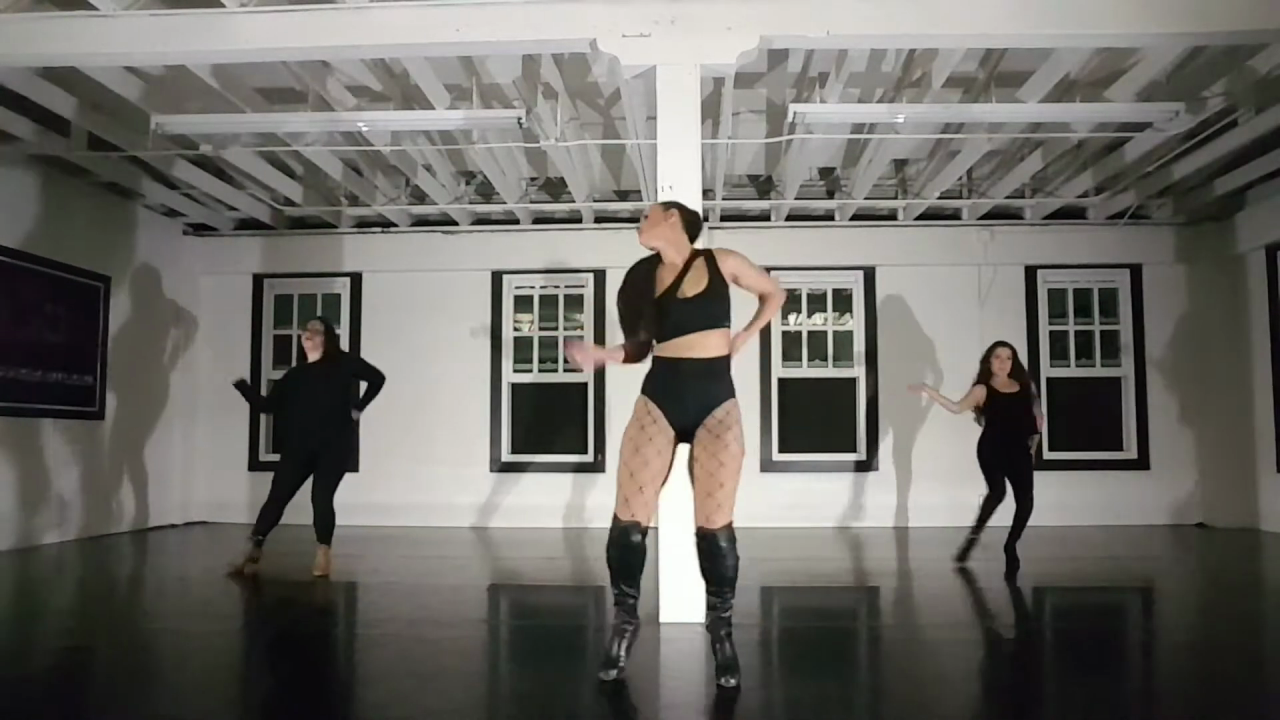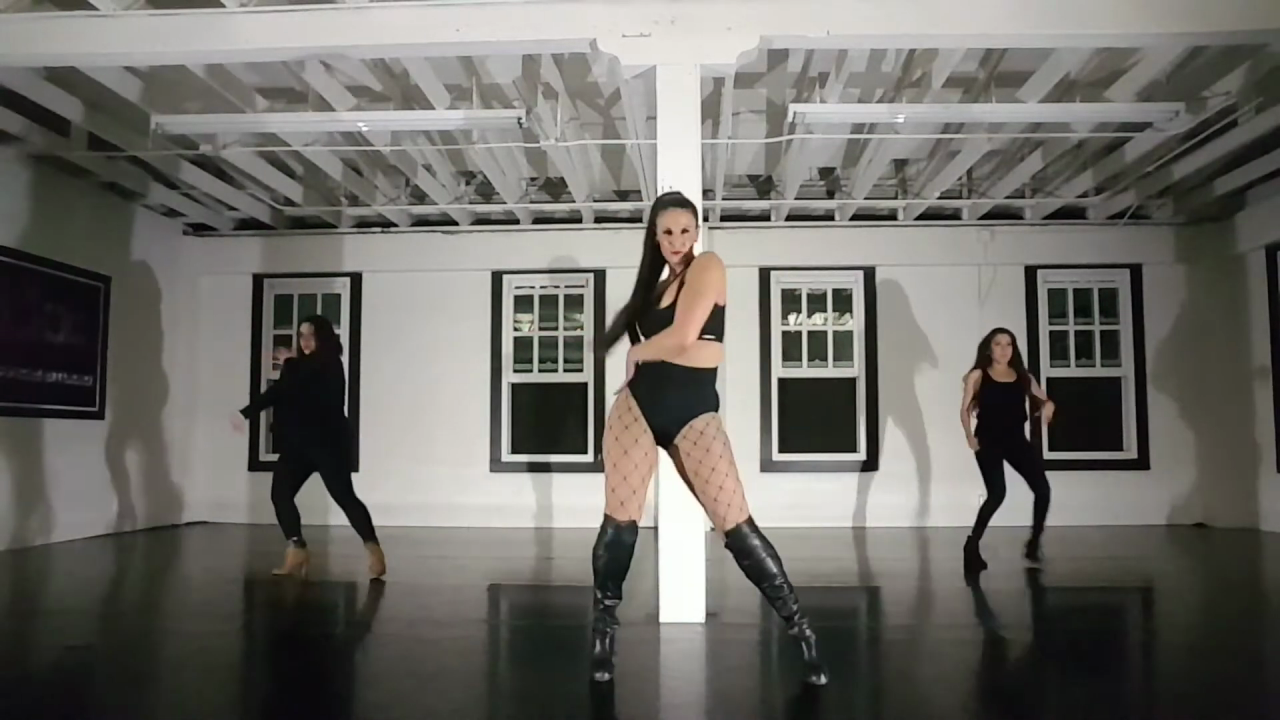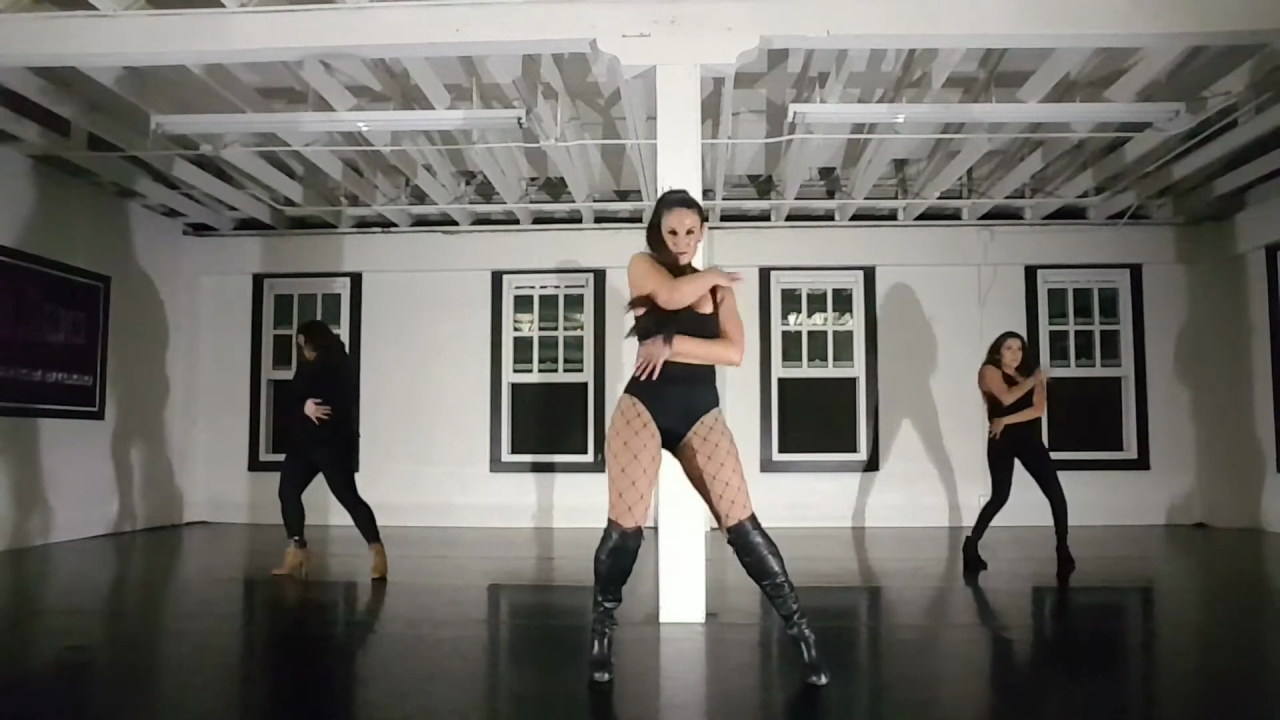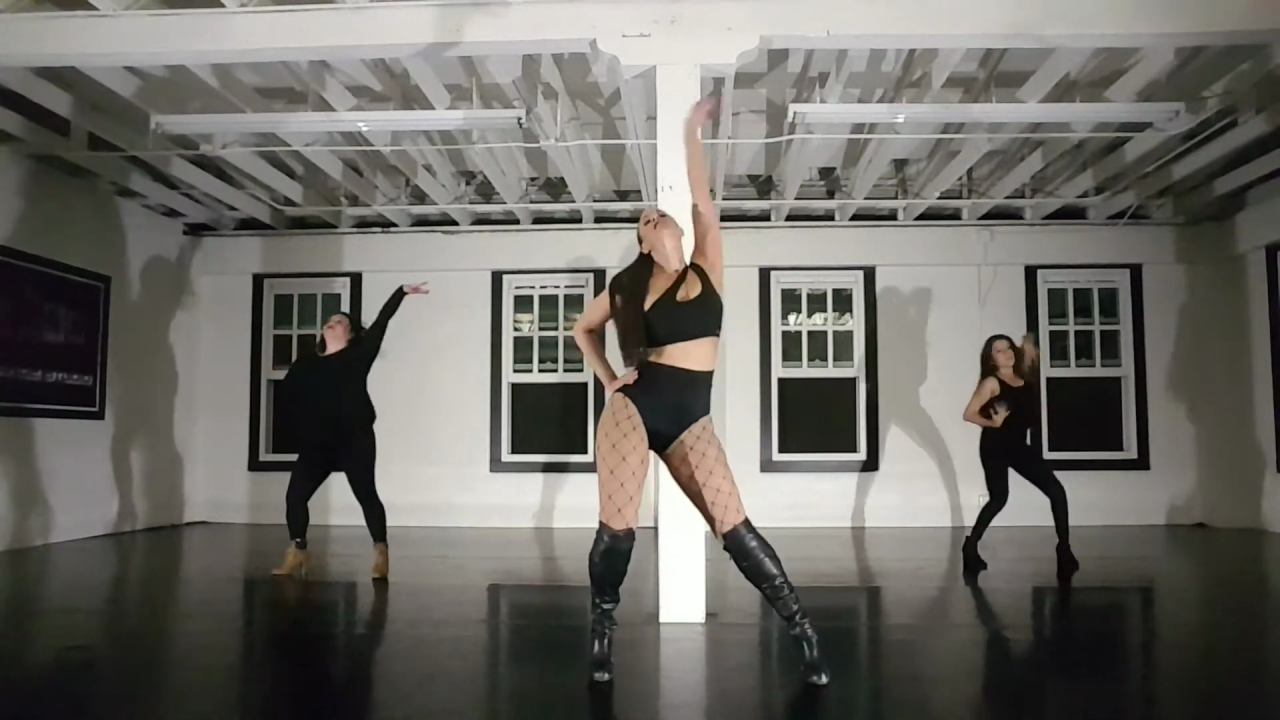
dt=0.5s
person 1, frame 1
left shoulder: (720, 262)
right shoulder: (642, 278)
left elbow: (774, 293)
left wrist: (744, 336)
right wrist: (598, 353)
left hip: (715, 401)
right hip: (659, 400)
left knee: (715, 525)
right knee: (628, 520)
left ankle: (721, 630)
right ankle: (624, 622)
person 1, frame 2
left shoulder: (708, 270)
right shoulder: (657, 284)
left elbow: (684, 336)
left wrist: (644, 348)
left hip: (696, 410)
right hip: (637, 402)
left knee: (737, 524)
right knee: (621, 519)
left ankle: (801, 628)
right ankle: (603, 630)
person 1, frame 3
left shoulder: (717, 287)
right shoulder: (643, 266)
left elbow: (735, 350)
right elbow: (674, 294)
left wrist: (672, 343)
right wrist: (712, 275)
left hip: (701, 407)
right hip: (644, 402)
left knee: (741, 522)
right knee: (626, 523)
left ankle: (801, 630)
right ankle: (602, 628)
person 1, frame 4
left shoulder: (707, 267)
right shoulder: (630, 285)
left elbow: (705, 203)
right elbow: (583, 328)
left wrist: (693, 136)
right wrist: (608, 379)
left hip: (691, 418)
right hip: (633, 407)
left knee: (733, 526)
right knee: (618, 525)
left ankle: (803, 628)
right ankle: (601, 631)
person 2, frame 1
left shoulder: (343, 363)
right shoulder: (295, 375)
left elbow: (377, 379)
right elbow: (267, 406)
left wrist: (358, 408)
right wrist: (241, 386)
left hip: (334, 445)
right hip: (299, 446)
left knee: (321, 498)
right knee: (277, 496)
left ankle: (323, 554)
right ankle: (254, 550)
person 2, frame 2
left shoulder: (328, 363)
right shoulder: (300, 366)
right elbow: (279, 393)
left hip: (328, 441)
right hip: (297, 442)
left knee: (344, 495)
right knee: (280, 493)
left ankle: (374, 551)
right ankle: (297, 552)
person 2, frame 3
left shoulder: (336, 364)
right shoulder: (311, 367)
right elbow: (296, 396)
right wrist: (304, 405)
left hip: (333, 441)
right hip: (304, 441)
left knee: (348, 496)
right knee: (288, 492)
left ankle: (377, 552)
right ankle: (297, 553)
person 2, frame 4
left shoulder: (358, 355)
right shoulder: (307, 364)
left elbow: (381, 323)
right elbow: (288, 392)
left wrist: (401, 292)
right wrist: (304, 418)
left hip: (354, 439)
right hip: (316, 442)
left knee: (366, 494)
right knee: (295, 494)
left ankle: (381, 555)
right ankle: (297, 554)
person 3, frame 1
left shoulder: (1025, 387)
right shoulder: (983, 389)
left elbow: (1037, 417)
right elbow: (957, 408)
left wrist: (1034, 444)
right wrist: (927, 390)
left hip: (1019, 450)
right hip: (992, 448)
left knee: (1026, 501)
right knee: (997, 493)
left ankle: (1011, 548)
right ankle: (973, 537)
person 3, frame 2
left shoulder: (1024, 377)
right shoulder: (978, 376)
left elbow: (1044, 400)
right elbow: (965, 408)
left wrist: (1047, 407)
right wrist: (969, 434)
left hip: (1016, 439)
right hip: (987, 441)
left knee: (1042, 488)
right knee: (997, 494)
left ankle: (1034, 542)
right ankle: (972, 546)
person 3, frame 3
left shoulder: (1033, 376)
right shoulder: (989, 372)
left elbow: (1038, 409)
right elbow: (1007, 398)
left wrist: (1004, 420)
right wrist: (1030, 381)
left hip: (1030, 441)
right hip: (1001, 442)
left knee: (1055, 493)
right knee: (1000, 496)
left ankle: (1063, 549)
right ankle: (971, 546)
person 3, frame 4
left shoulder: (1022, 374)
right shoulder: (992, 383)
left elbow: (1028, 350)
right elbow: (968, 414)
left wrist: (1028, 346)
right wrist: (991, 422)
left hip: (1019, 446)
right hip: (995, 447)
left knee: (1056, 490)
right knee: (998, 499)
left ankle: (1064, 550)
right ankle: (970, 547)
